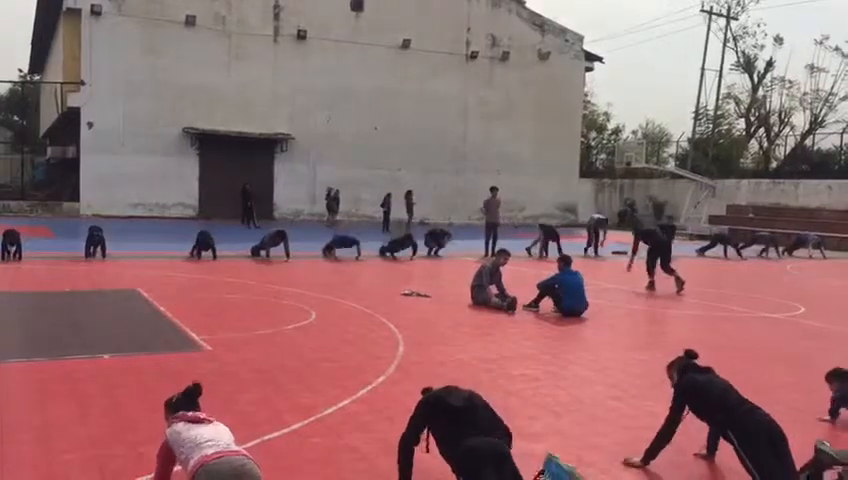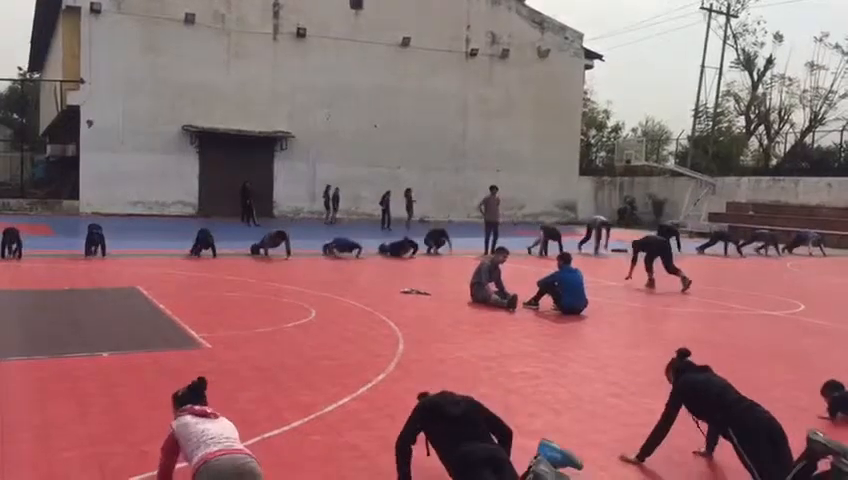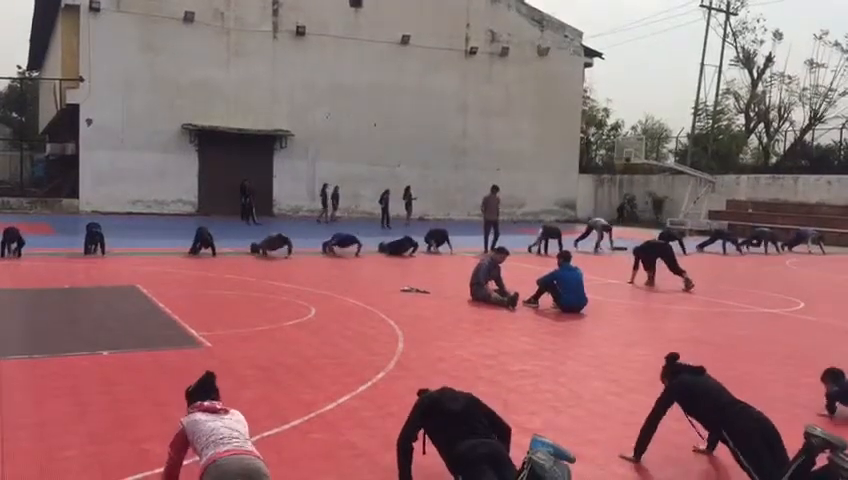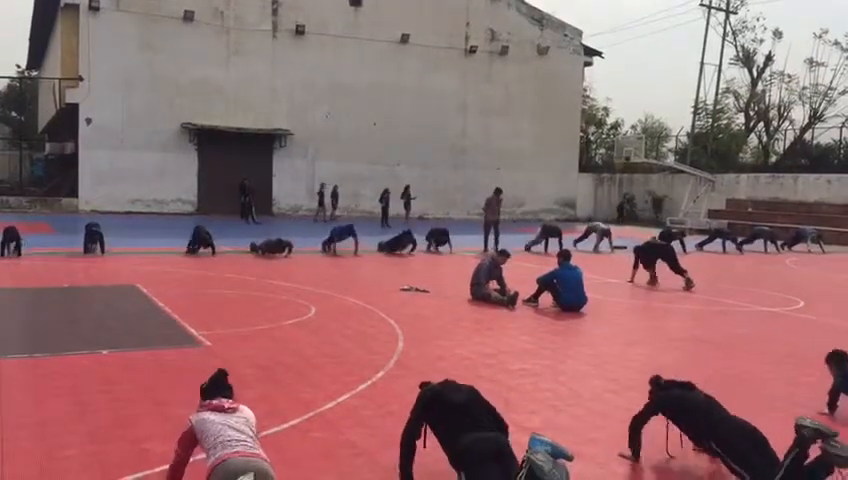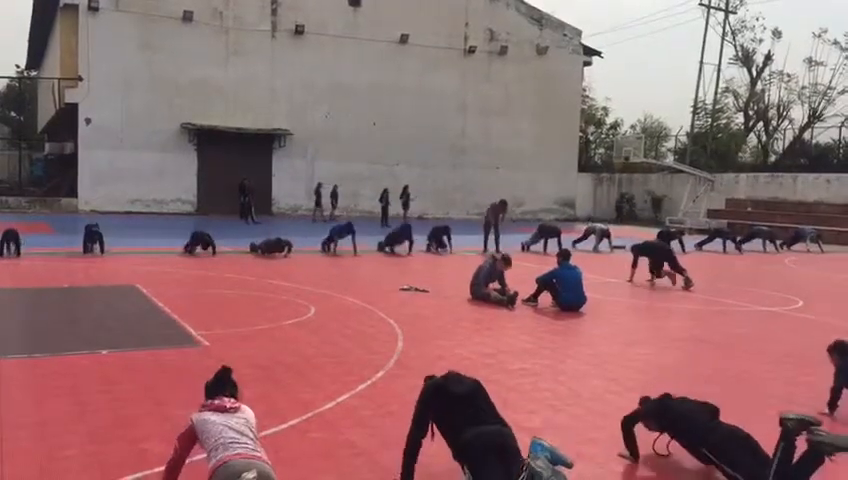
dt=0.2s
person 1, frame 1
left shoulder: (687, 381)
right shoulder: (711, 378)
left elbow: (670, 426)
left wrist: (645, 460)
right wrist: (710, 451)
left hip: (755, 430)
right hip: (766, 425)
person 1, frame 2
left shoulder: (683, 383)
right shoulder: (708, 377)
left elbow: (665, 424)
left wrist: (640, 457)
right wrist: (709, 449)
left hip: (746, 428)
right hip: (765, 420)
person 1, frame 3
left shoulder: (677, 384)
right shoulder: (701, 378)
left elbow: (653, 420)
left wrist: (637, 455)
right wrist: (710, 447)
left hip: (741, 430)
right hip: (758, 422)
person 1, frame 4
left shoulder: (663, 398)
right shoulder: (689, 392)
left elbow: (636, 424)
left wrist: (635, 455)
right wrist: (712, 447)
left hip: (728, 442)
right hip: (744, 431)
left ankle: (804, 440)
person 1, frame 5
left shoulder: (655, 408)
right shoulder: (678, 404)
left elbow: (627, 423)
right elbow: (713, 410)
left wrist: (634, 455)
left hip: (716, 446)
right hip: (732, 435)
left ankle: (788, 437)
right ankle: (803, 438)
